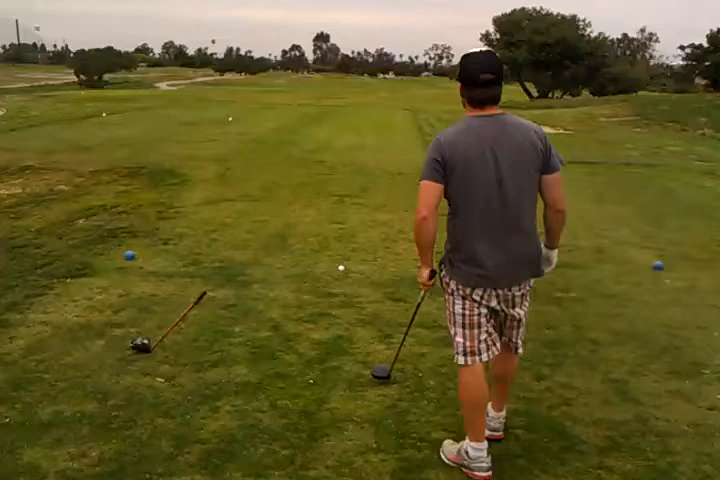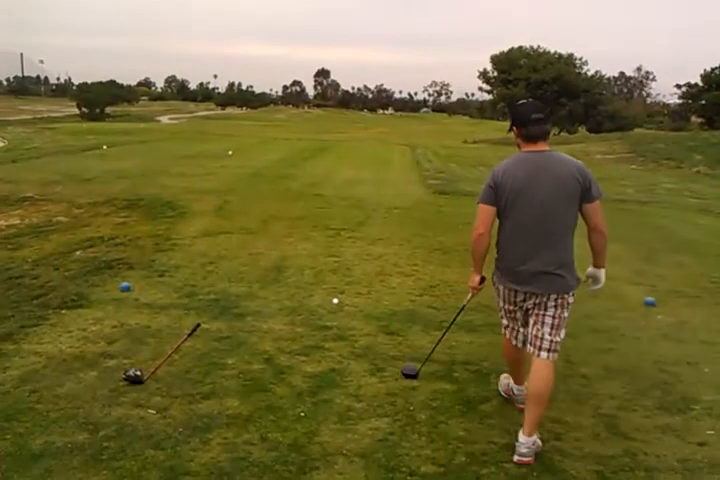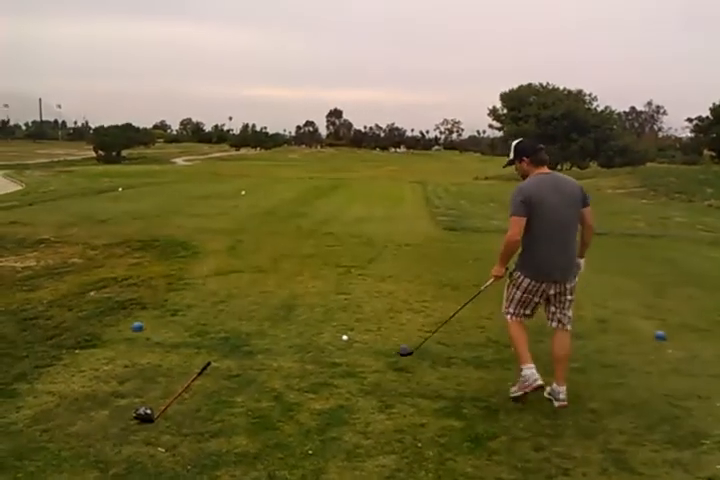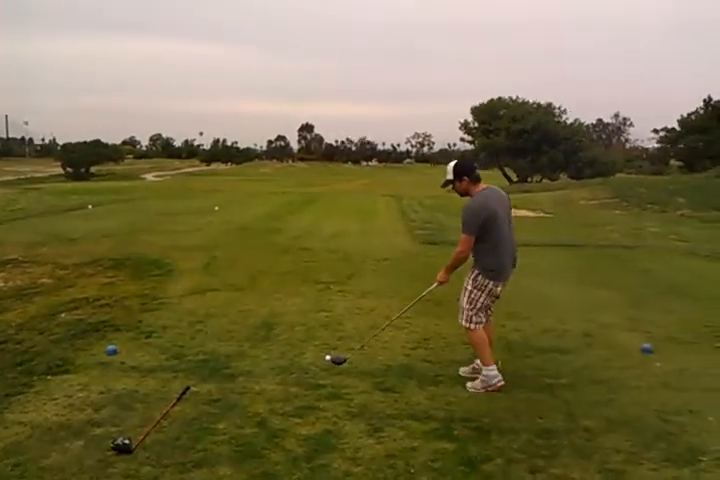
dt=1s
person 1, frame 1
left shoulder: (446, 143)
right shoulder: (535, 136)
left elbow: (424, 215)
right elbow: (557, 205)
left wrist: (425, 264)
right wrist: (550, 248)
left hip: (466, 273)
right hip: (520, 269)
left knee: (471, 360)
right knee: (508, 347)
right ankle: (497, 417)
person 1, frame 2
left shoulder: (501, 172)
right shoulder: (577, 170)
left elbow: (481, 231)
right elbow: (598, 227)
left wrist: (476, 271)
right wrist: (598, 266)
left hip: (510, 277)
right hip: (556, 282)
left knee: (513, 337)
right knee: (543, 357)
left ankle: (517, 388)
right ankle: (526, 441)
person 1, frame 3
left shoulder: (524, 190)
right shoulder: (574, 186)
left elbow: (515, 236)
right elbow: (589, 227)
left wrist: (501, 265)
right wrist: (579, 257)
left hip: (531, 272)
right hip: (565, 273)
left knee: (514, 316)
right knee: (561, 328)
left ankle: (529, 373)
right ankle: (559, 390)
person 1, frame 4
left shoulder: (473, 207)
right shoulder: (499, 193)
left elbow: (463, 250)
right elbow: (509, 226)
left wrist: (447, 271)
left hip: (487, 272)
right hip: (503, 267)
left knee: (471, 322)
right knee: (483, 318)
left ankle: (491, 375)
right ankle: (484, 363)
